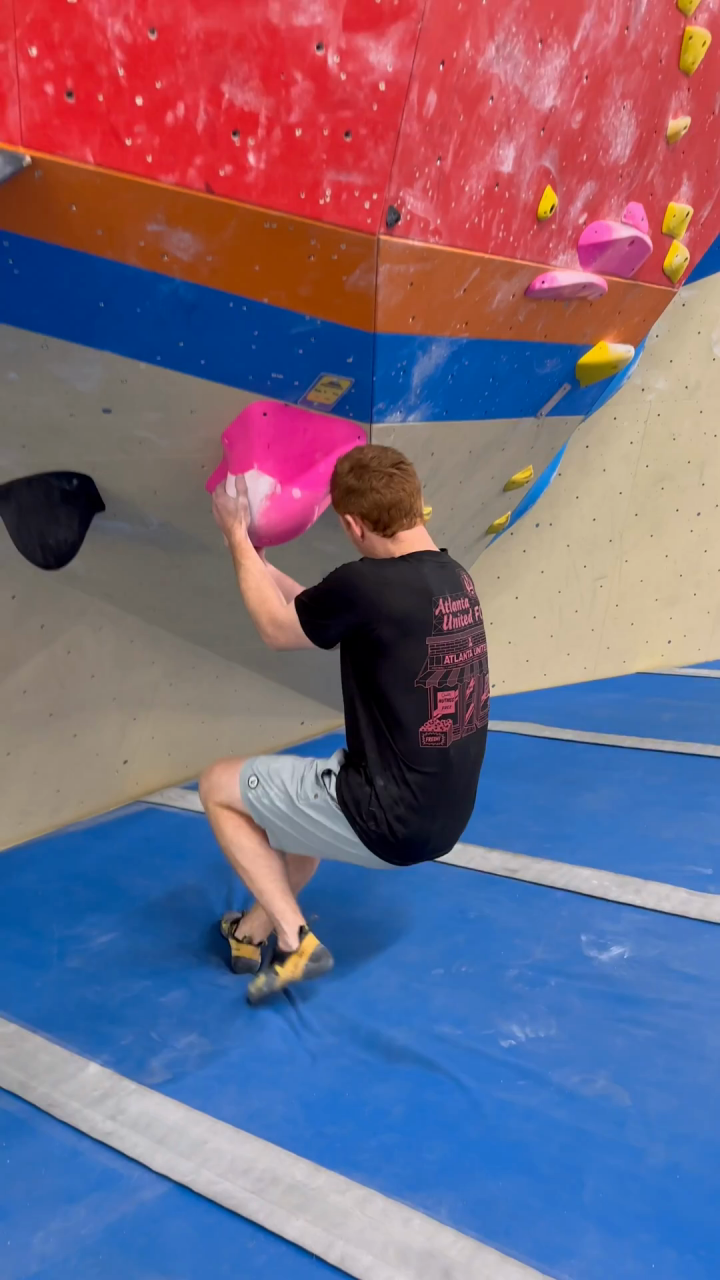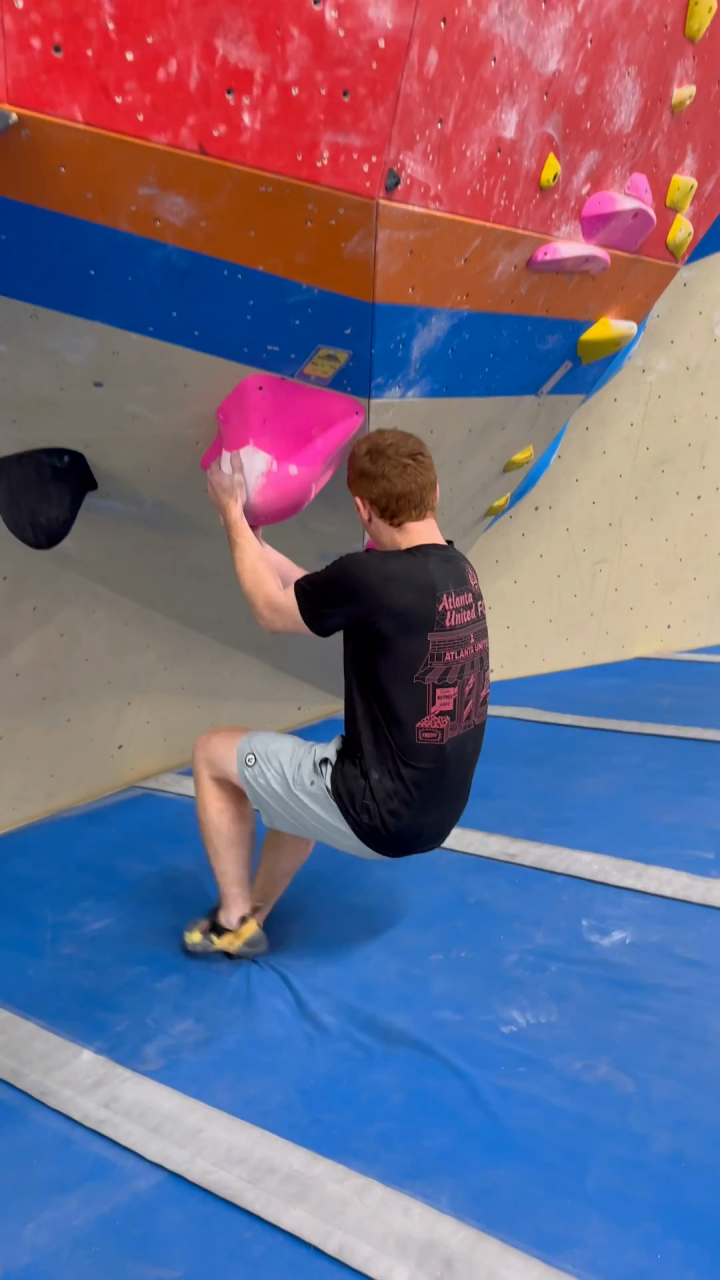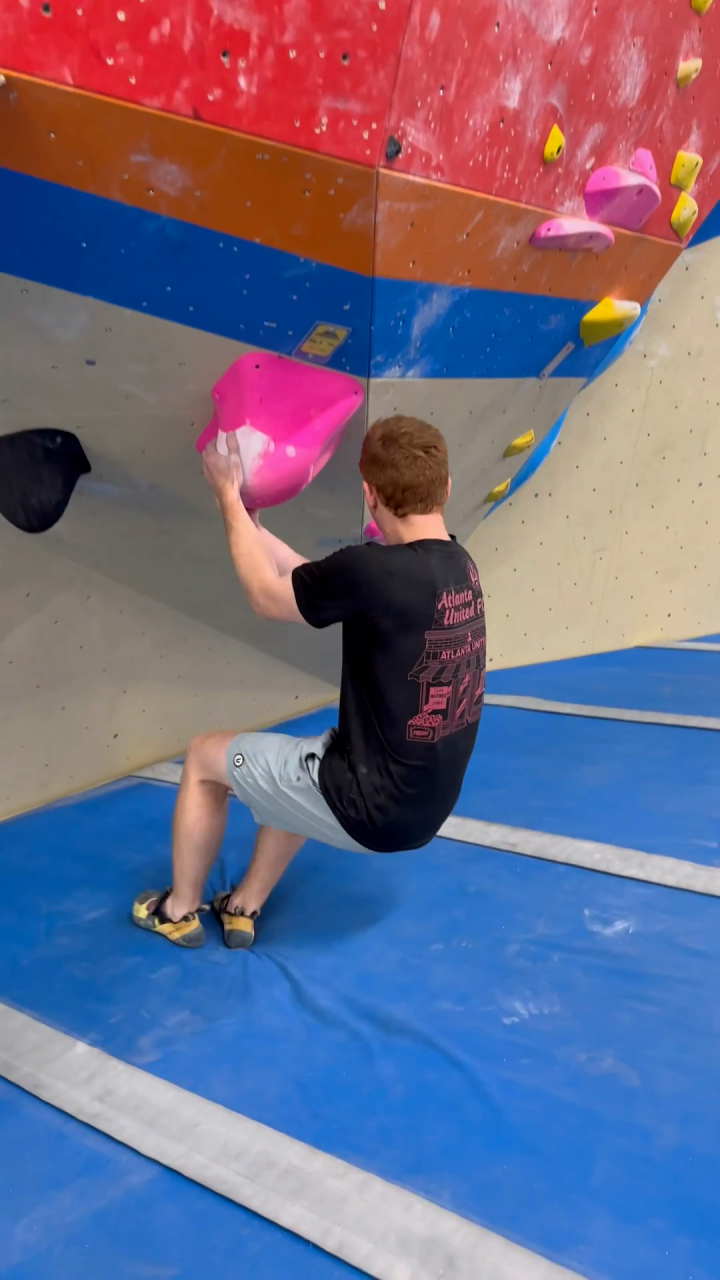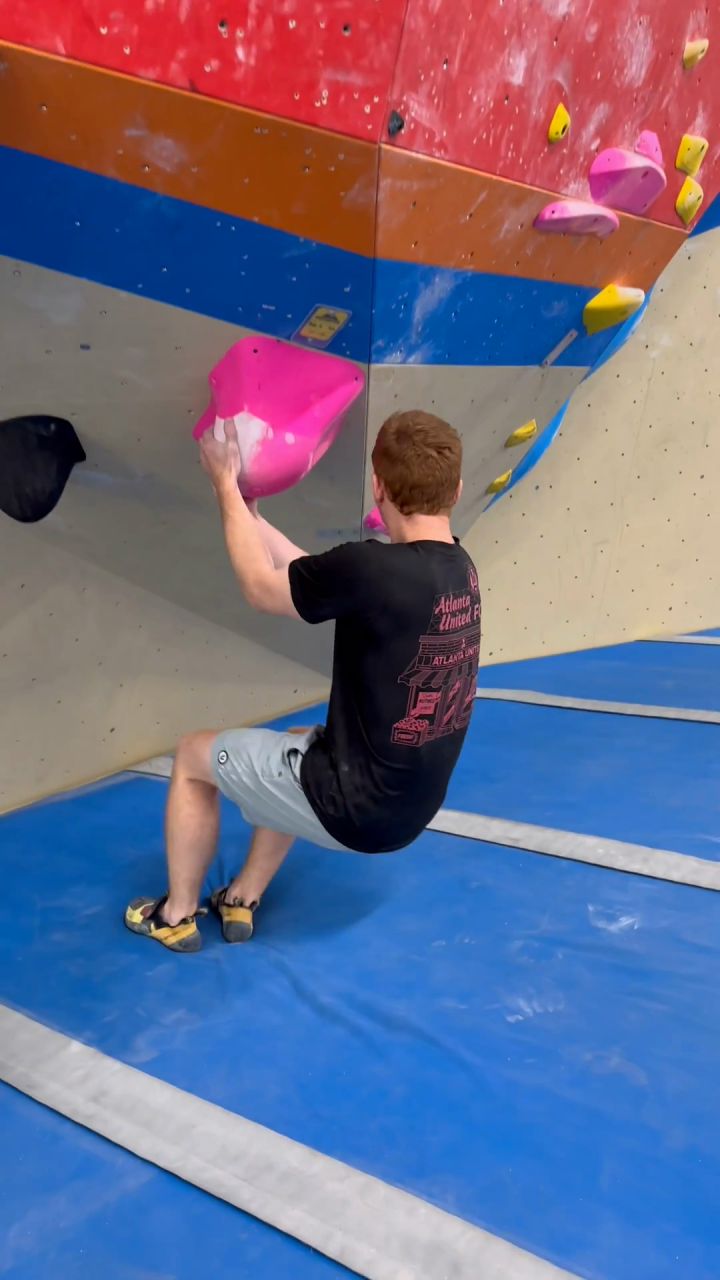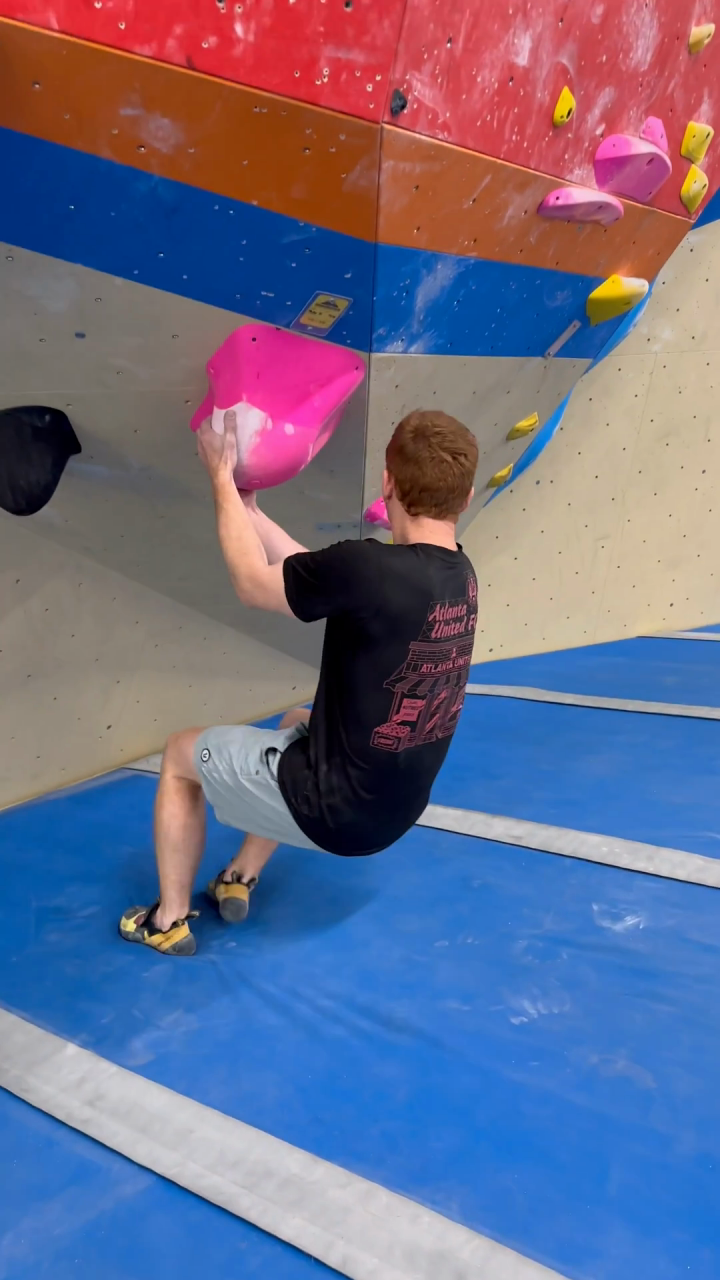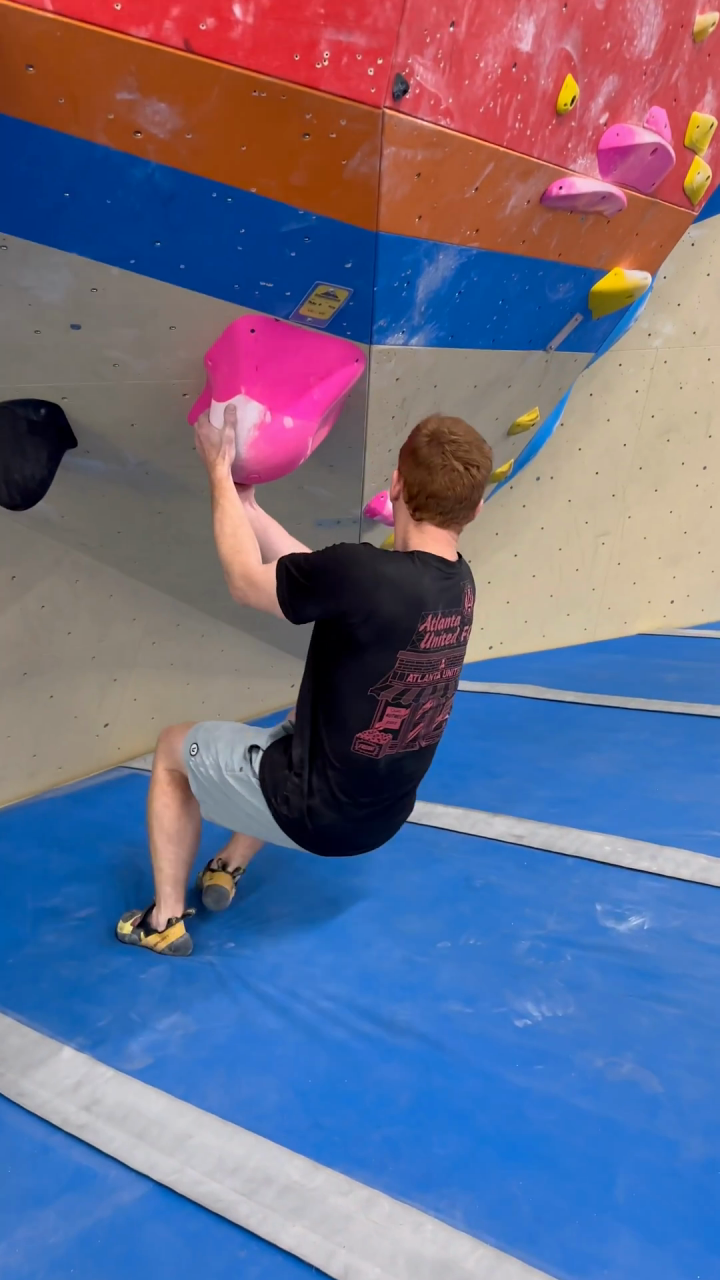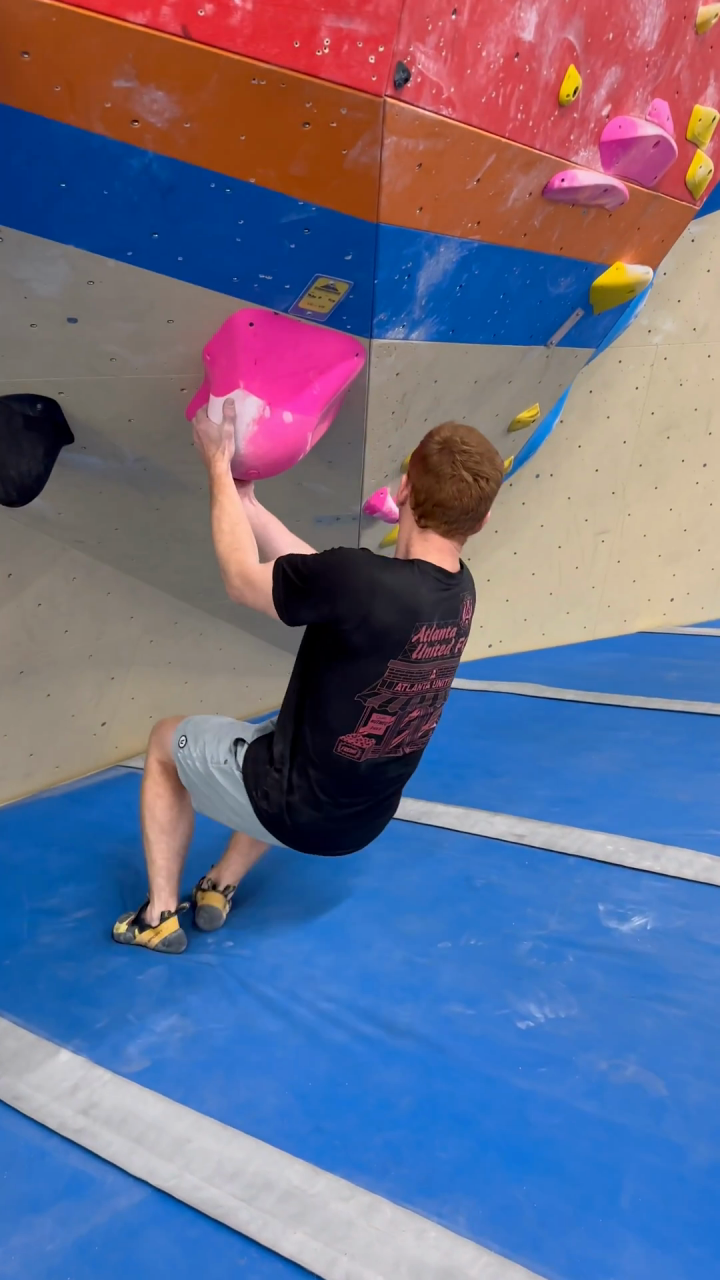
dt=0.1s
person 1, frame 1
left shoulder: (368, 583)
right shoulder: (455, 581)
left elbow: (276, 626)
left wrist: (236, 533)
right wrist: (259, 563)
left hip: (392, 821)
right hip: (440, 817)
left knee: (219, 785)
right knee: (304, 791)
left ankle: (294, 942)
right ankle: (257, 926)
person 1, frame 2
left shoulder: (371, 578)
right shoulder: (458, 572)
left elbow: (272, 610)
left wrist: (232, 512)
right wrist: (255, 543)
left hip: (382, 814)
right hip: (435, 804)
left knee: (214, 753)
right knee: (299, 773)
left ankle: (233, 920)
right ankle: (253, 913)
person 1, frame 3
left shoulder: (374, 570)
right shoulder: (461, 568)
left elbow: (266, 597)
left wrist: (228, 497)
right wrist: (252, 527)
left hip: (371, 808)
right hip: (423, 802)
left knee: (205, 756)
right knee: (302, 754)
left ankle: (179, 910)
right ankle: (244, 908)
person 1, frame 4
left shoulder: (373, 569)
right shoulder: (461, 571)
left elbow: (262, 588)
left wrist: (226, 484)
right wrist: (251, 518)
left hip: (356, 808)
right hip: (412, 802)
left knee: (195, 755)
right knee: (296, 746)
left ankle: (177, 915)
right ankle: (242, 900)
person 1, frame 5
left shoulder: (367, 568)
right shoulder: (461, 576)
left elbow: (253, 584)
left wrist: (221, 475)
right wrist: (250, 513)
left hip: (332, 812)
right hip: (393, 813)
left knee: (182, 750)
right knee: (304, 726)
left ankle: (170, 918)
right ankle: (239, 880)
person 1, frame 6
left shoulder: (362, 573)
right shoulder: (459, 582)
left elbow: (246, 582)
left wrist: (219, 470)
right wrist: (248, 508)
left hip: (316, 811)
right hip: (383, 813)
left knee: (174, 747)
left ankle: (166, 919)
right ankle: (228, 868)
person 1, frame 7
left shoulder: (359, 579)
right shoulder: (459, 592)
left elbow: (243, 580)
left wrist: (218, 468)
right wrist: (246, 504)
left hip: (295, 809)
right hip: (365, 817)
left knee: (165, 740)
left ankle: (160, 916)
right ankle: (220, 888)
